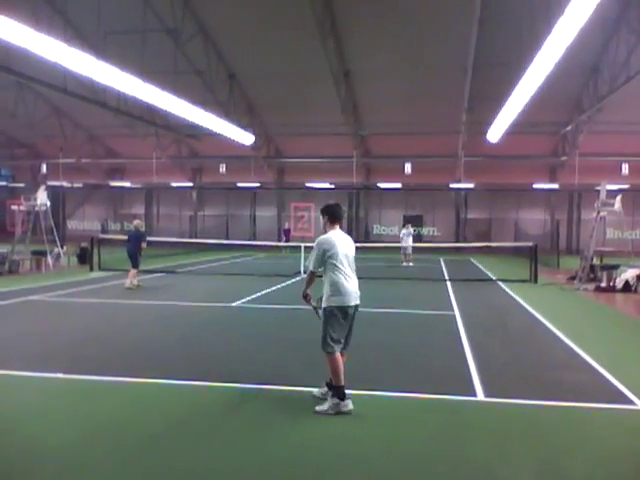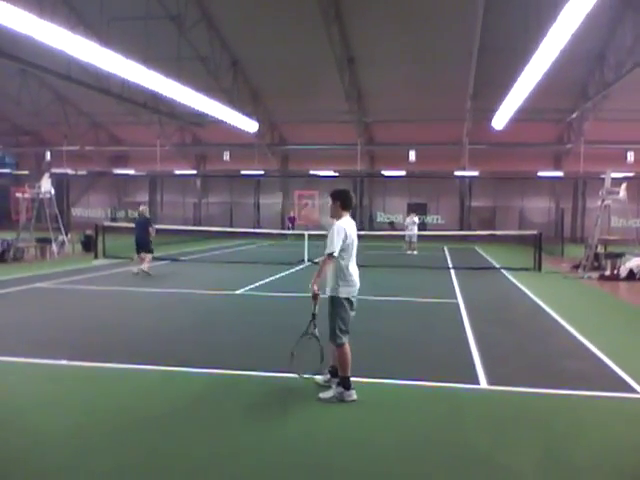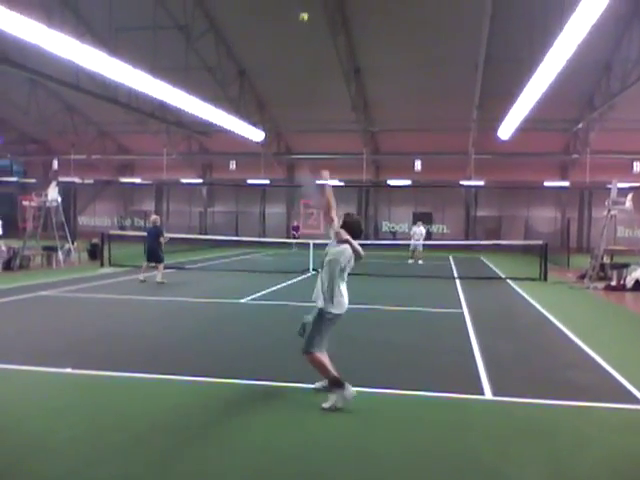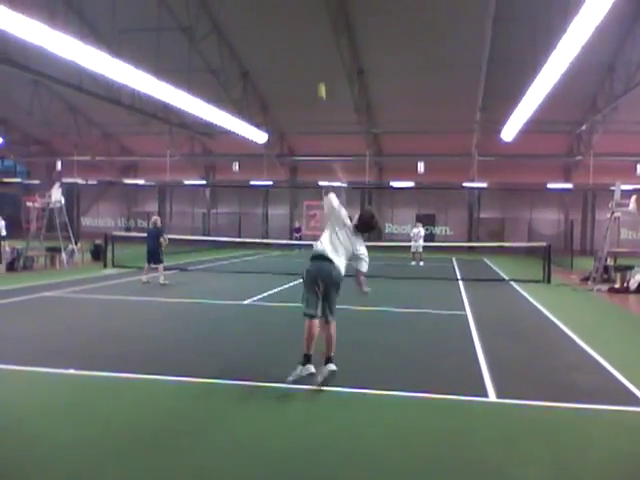
dt=0.5s
person 1, frame 1
left shoulder: (324, 240)
right shoulder: (348, 240)
left elbow: (313, 271)
left wrist: (306, 290)
right wrist: (325, 295)
left hip: (337, 298)
right hip: (352, 297)
left knee: (331, 347)
right knee: (340, 346)
left ankle: (341, 399)
right ankle: (333, 387)
person 1, frame 2
left shoulder: (339, 226)
right shoulder: (349, 223)
left elbow: (329, 256)
left wrist: (315, 283)
left hip: (341, 288)
right hip: (347, 285)
left knee: (339, 337)
right knee: (338, 335)
left ankle: (345, 388)
right ankle: (335, 373)
person 1, frame 3
left shoulder: (345, 249)
right shoulder: (338, 240)
left elbow: (358, 253)
right elbow: (330, 213)
left wrist: (349, 239)
right wrist: (327, 185)
left hip: (330, 307)
right hip: (324, 303)
left knee: (311, 349)
right knee: (309, 339)
left ankle: (341, 387)
right ankle: (330, 381)
person 1, frame 4
left shoulder: (342, 221)
right shoulder: (360, 247)
left elbow: (330, 198)
right elbow: (360, 274)
right wrist: (363, 287)
left hip: (318, 265)
right hip: (335, 272)
left knee: (312, 315)
right knee: (328, 319)
left ankle: (306, 363)
right ankle: (328, 363)
